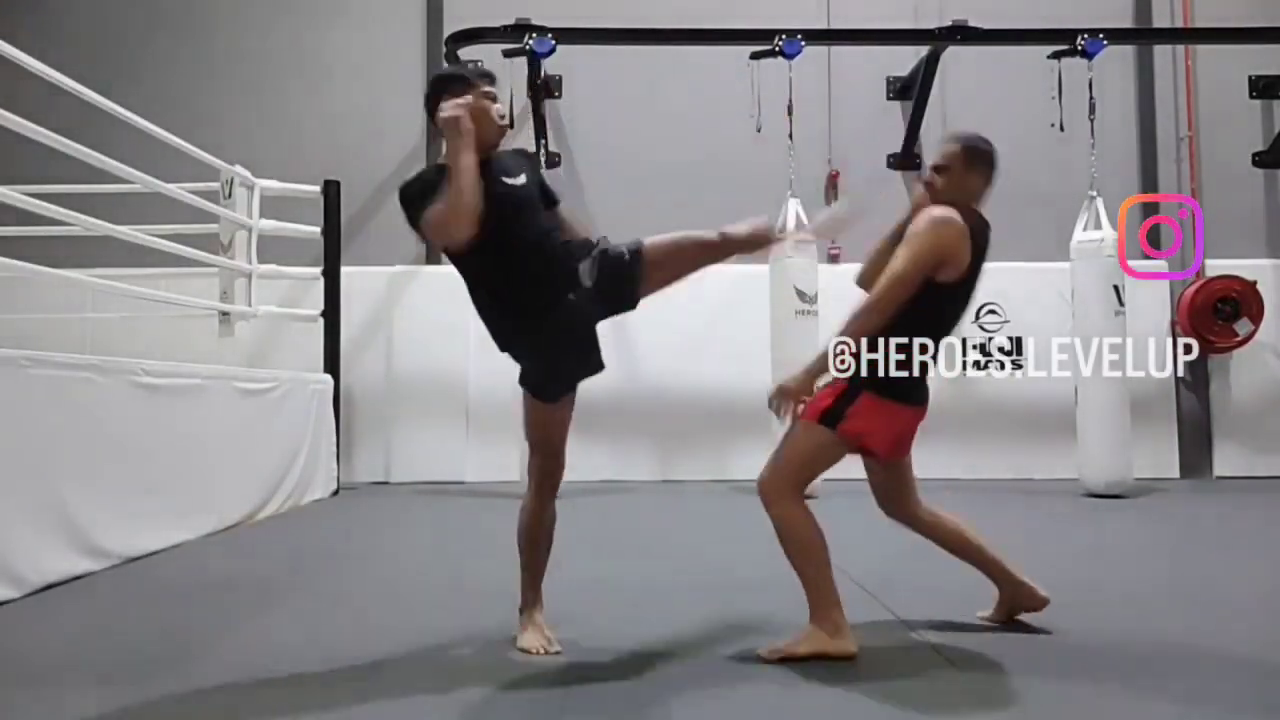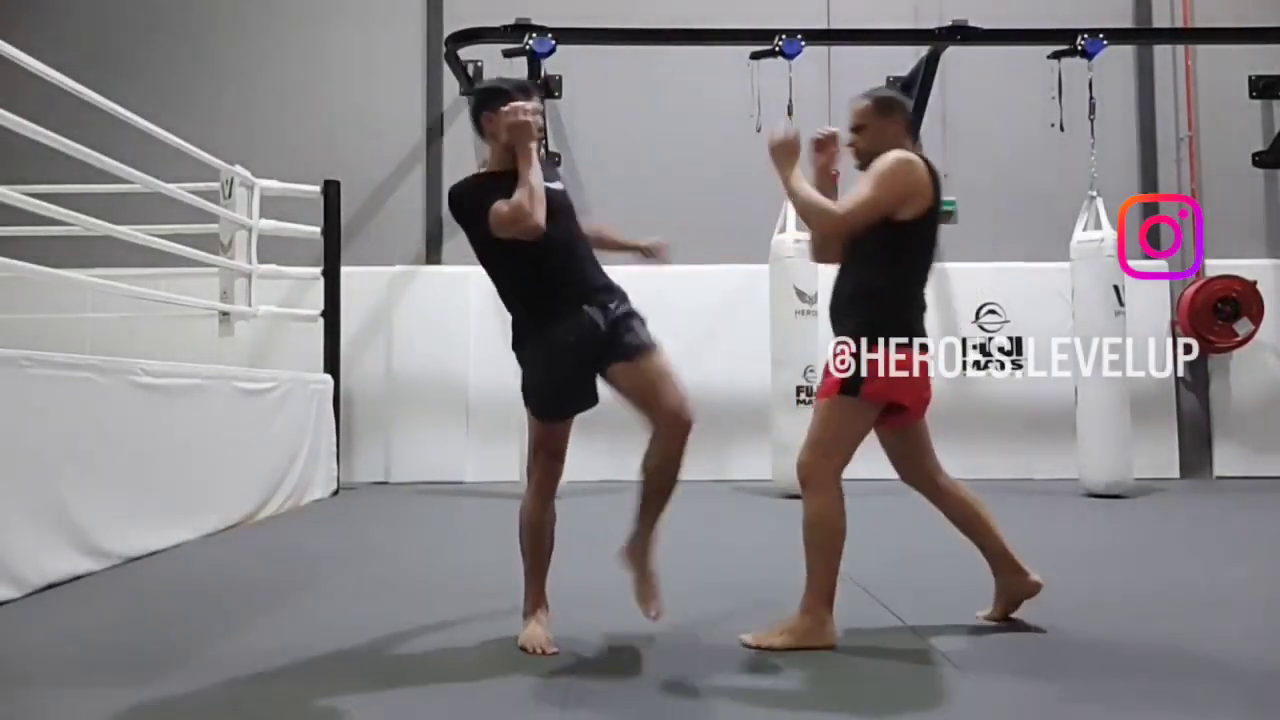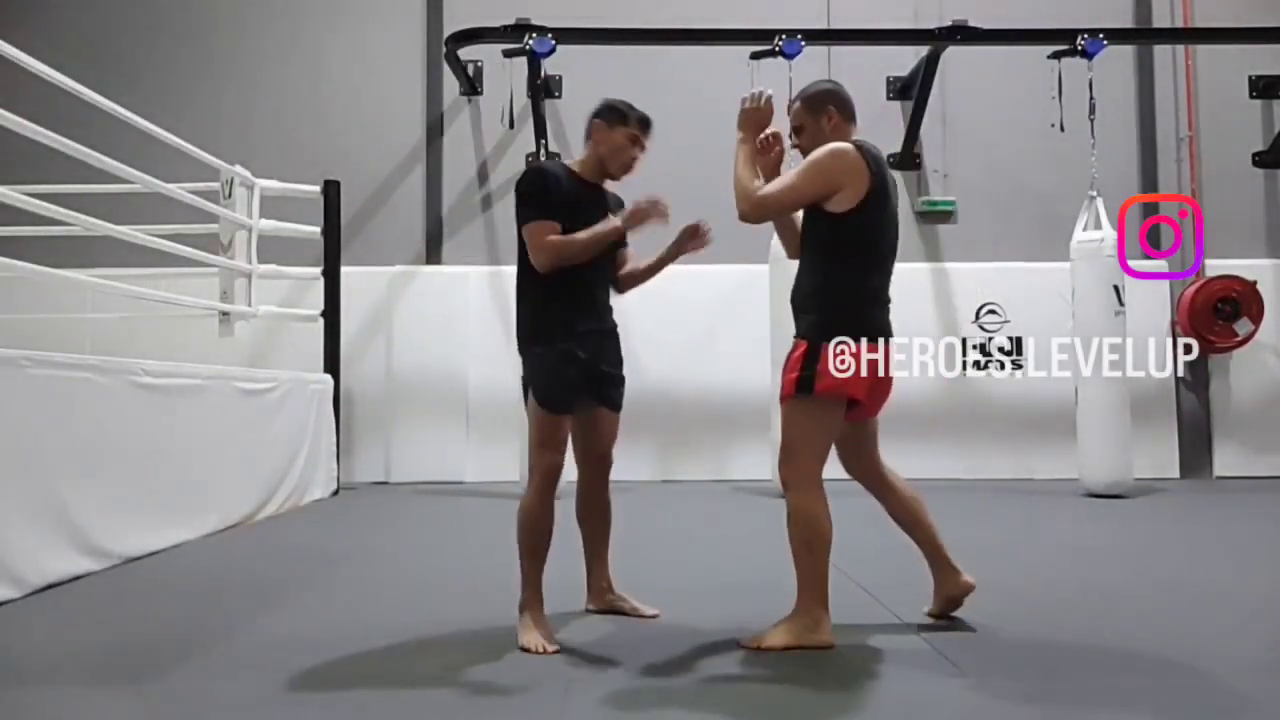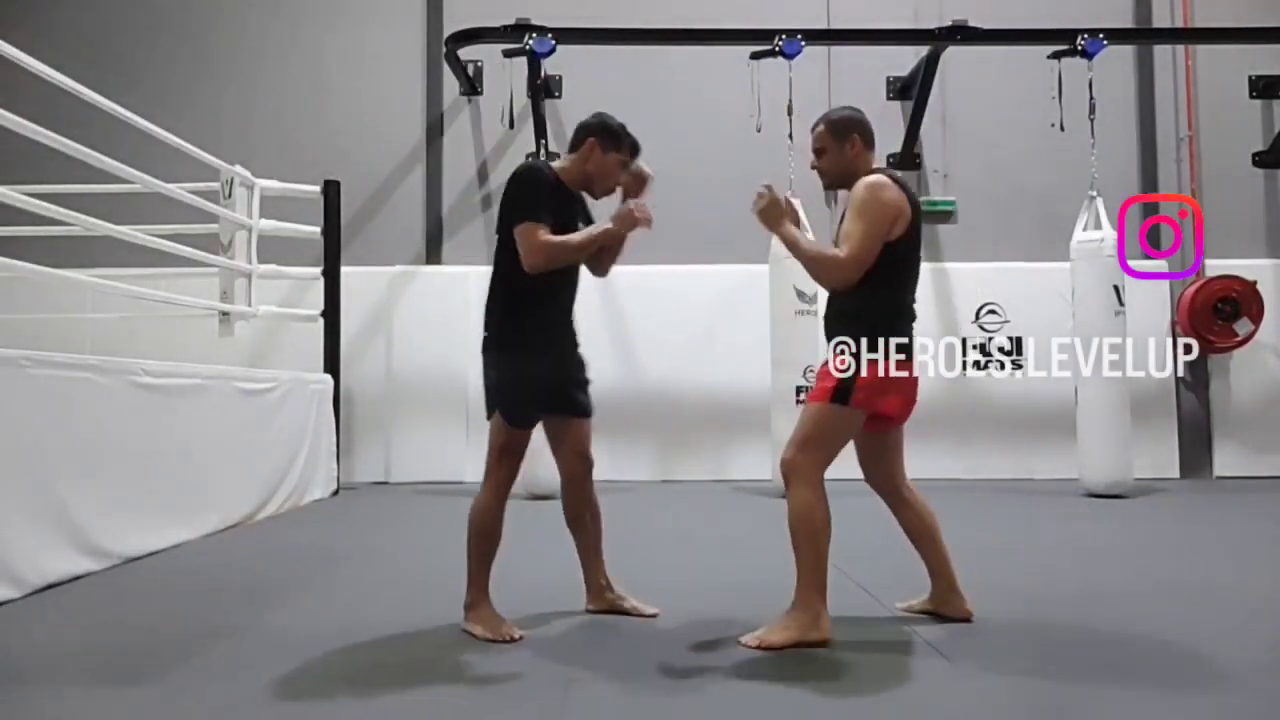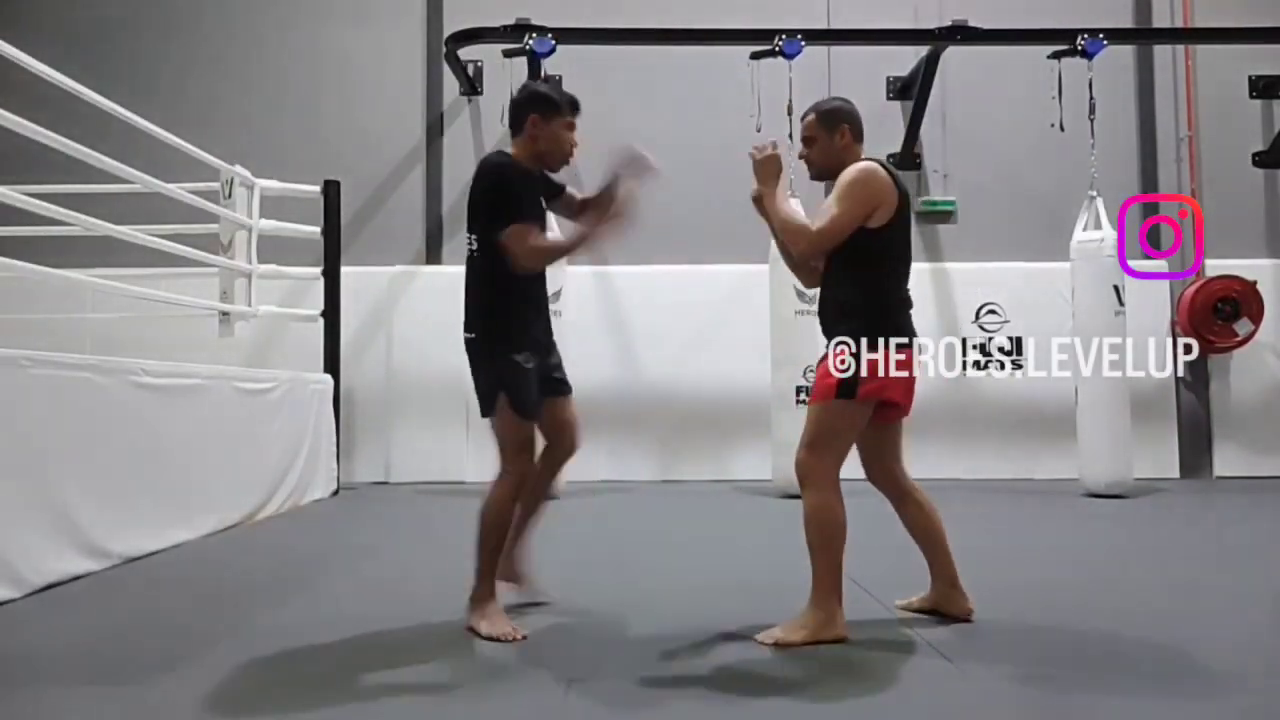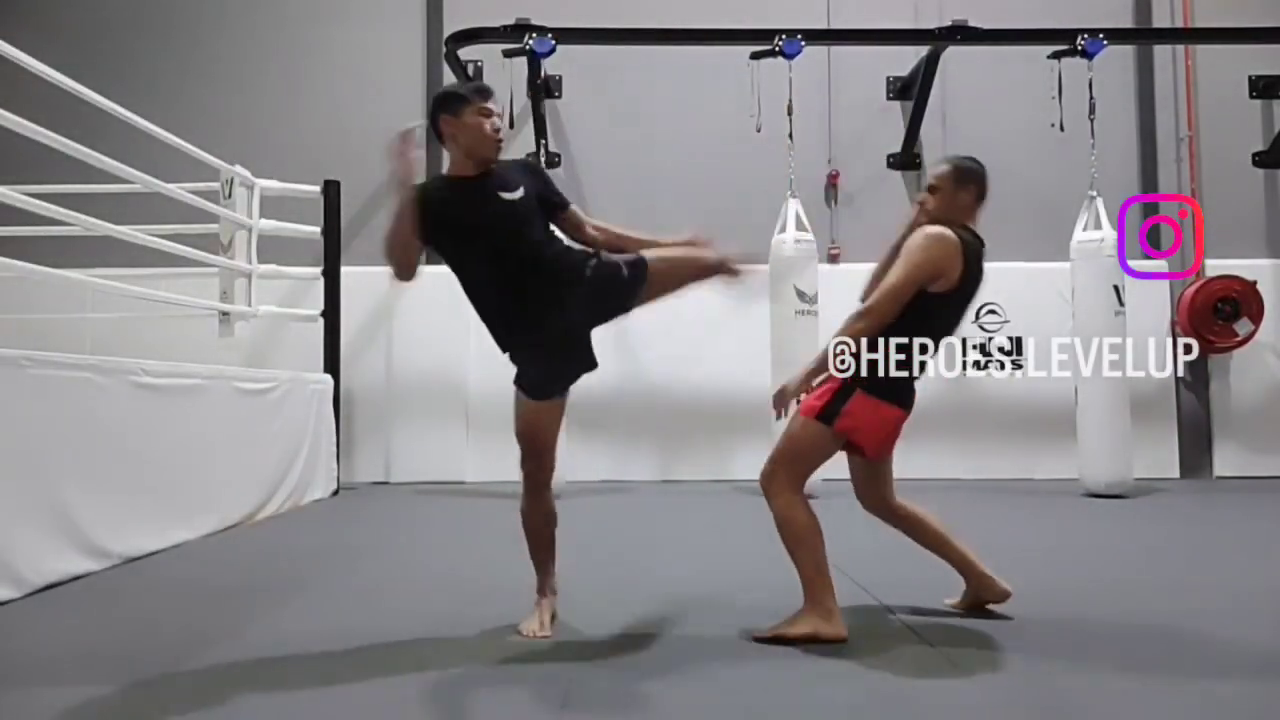
dt=0.4s
person 1, frame 1
left shoulder: (520, 163)
right shoulder: (423, 190)
right elbow: (455, 239)
right wrist: (461, 148)
left hip: (584, 275)
right hip: (538, 334)
left knee: (698, 246)
right knee: (545, 477)
right ankle: (531, 610)
person 1, frame 2
left shoulder: (545, 171)
right shoulder: (470, 195)
right elbow: (528, 224)
left wrist: (634, 244)
right wrist: (525, 152)
left hip: (607, 310)
right hip: (547, 336)
left knee: (675, 417)
right knee: (544, 477)
left ankle: (640, 548)
right ankle: (535, 609)
person 1, frame 3
left shoulder: (613, 201)
right shoulder: (544, 179)
right elbow: (543, 255)
left wrist: (673, 251)
right wrist: (621, 224)
left hip: (602, 342)
right hip: (550, 343)
left knee: (598, 469)
right knee: (545, 474)
left ankle: (601, 587)
right ankle: (530, 609)
person 1, frame 4
left shoulder: (571, 197)
right shoulder: (533, 179)
left elbow: (599, 266)
right elbow: (536, 257)
left wrist: (622, 220)
right wrist: (613, 224)
left hip: (558, 349)
right hip: (515, 350)
left knee: (580, 468)
right knee: (502, 474)
left ankle: (600, 587)
right ankle: (476, 603)
person 1, frame 5
left shoulder: (532, 175)
right shoulder: (497, 177)
left elbow: (580, 208)
right elbow: (530, 255)
left wrist: (623, 176)
right wrist: (598, 223)
left hip: (530, 335)
right hip: (502, 340)
left knee: (563, 440)
right knee: (516, 465)
left ankle: (508, 560)
right ankle: (482, 602)
person 1, frame 6
left shoulder: (525, 174)
right shoulder: (428, 200)
left elbow: (588, 227)
right elbow: (404, 269)
left wrist: (658, 248)
right wrist: (406, 185)
left hip: (583, 282)
right hip: (536, 339)
left knee: (705, 259)
right knee: (536, 475)
right ankle: (546, 594)
person 2, frame 1
left shoulder: (943, 224)
right shoulder: (961, 233)
left elbow: (878, 307)
right elbow: (869, 278)
left wrist: (810, 372)
right wrist: (909, 220)
left hip: (873, 387)
right hip: (897, 391)
left knee: (778, 486)
right knee: (903, 505)
left ankle: (828, 628)
right ankle: (1016, 589)
person 2, frame 2
left shoulder: (902, 166)
right shoulder: (885, 183)
left elbow: (834, 223)
right elbow: (830, 249)
left wrist: (789, 173)
right wrist: (821, 176)
left hip: (875, 345)
right hip: (887, 346)
left knee: (817, 470)
right knee: (923, 474)
left ankle: (815, 619)
right ankle: (1011, 576)
person 2, frame 3
left shoulder: (839, 158)
right shoulder: (870, 170)
left elbow: (750, 209)
right elbow: (804, 246)
left wrist: (747, 140)
right wrist: (773, 174)
left hip: (833, 340)
right hip: (864, 339)
left knee: (798, 472)
right knee: (866, 465)
left ankle: (810, 619)
right ankle: (945, 573)
person 2, frame 4
left shoulder: (875, 189)
right shoulder: (870, 198)
left elbow: (842, 272)
right elbow: (837, 277)
left wrist: (782, 228)
right wrist: (790, 228)
left hip: (869, 354)
right hip: (881, 355)
left knee: (799, 467)
right knee: (889, 481)
left ankle: (808, 613)
right ankle: (947, 594)
person 2, frame 5
left shoulder: (863, 177)
right shoulder: (858, 187)
left elbow: (810, 241)
right elbow: (812, 271)
left wrist: (769, 190)
right wrist: (772, 207)
left hip: (868, 348)
right hip: (880, 348)
left knee: (815, 468)
right knee: (887, 474)
left ankle: (825, 613)
right ankle: (945, 587)
person 2, frame 6
left shoulder: (938, 241)
right shoulder: (962, 252)
left elbow: (871, 316)
right elbow: (879, 296)
left wrist: (805, 375)
right wrist: (907, 233)
left hip: (864, 385)
right hip: (886, 390)
left knee: (779, 479)
right knee: (879, 499)
left ankle: (821, 613)
right ankle: (981, 580)
